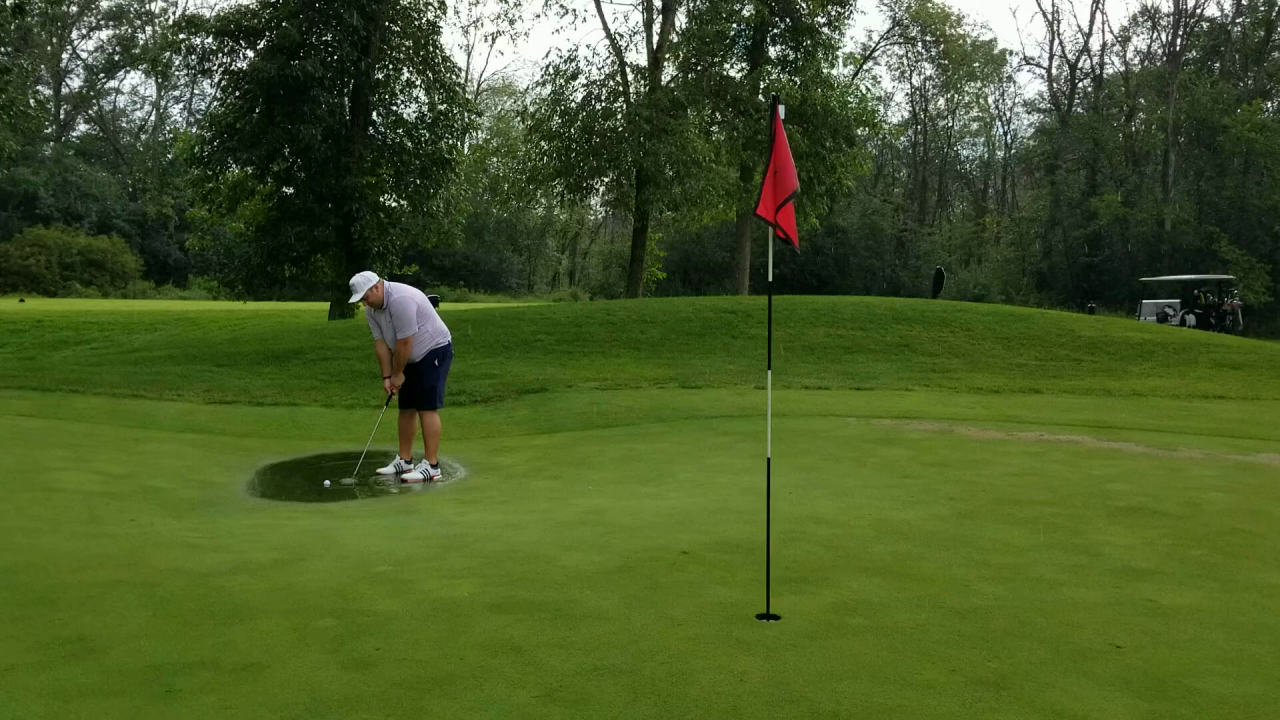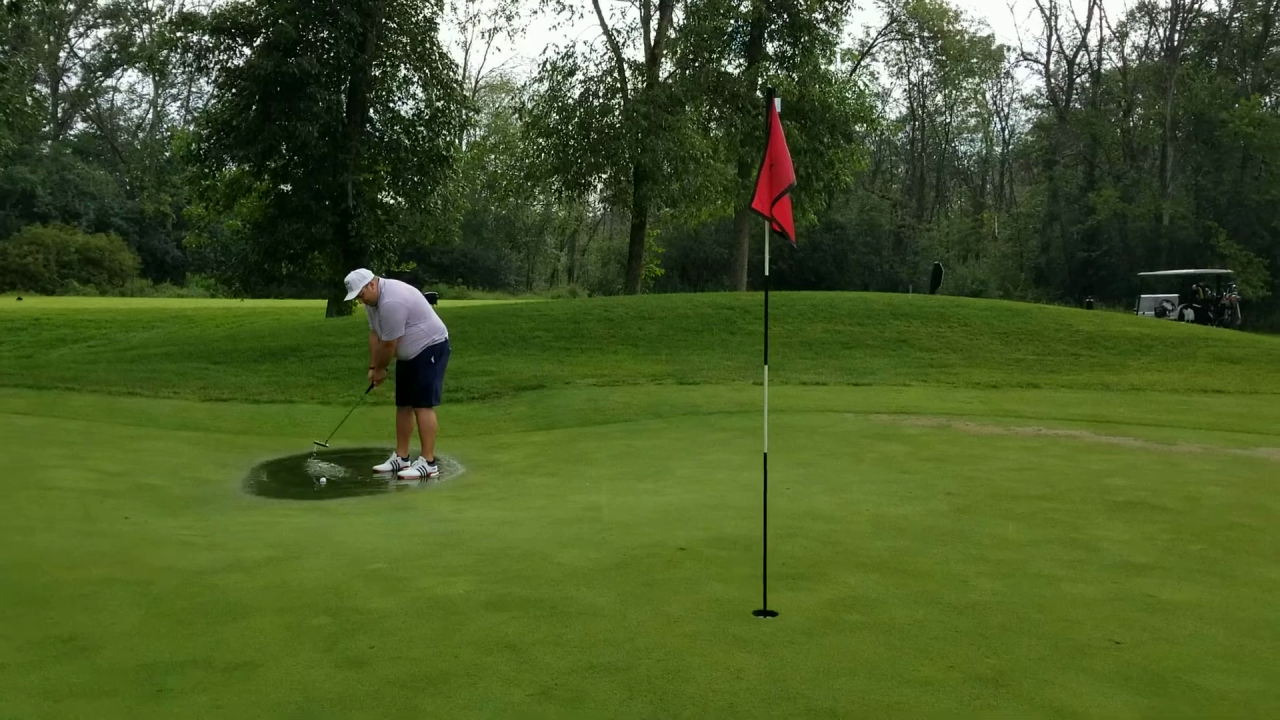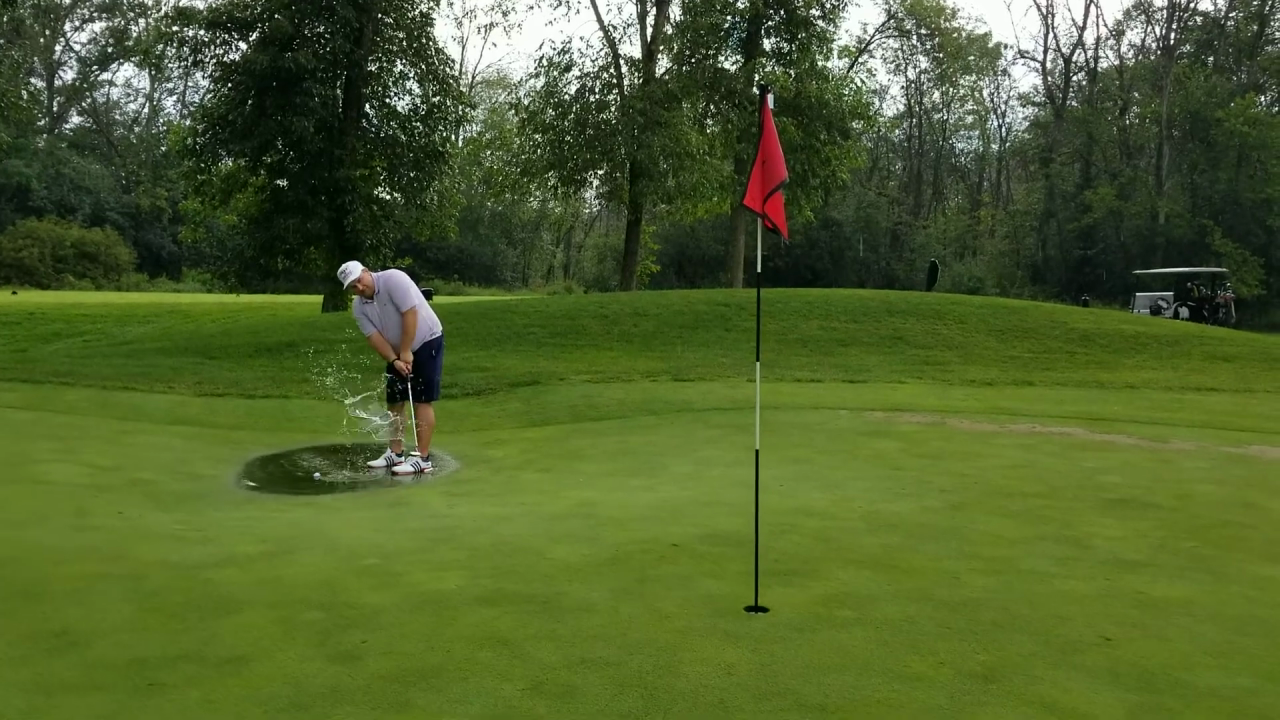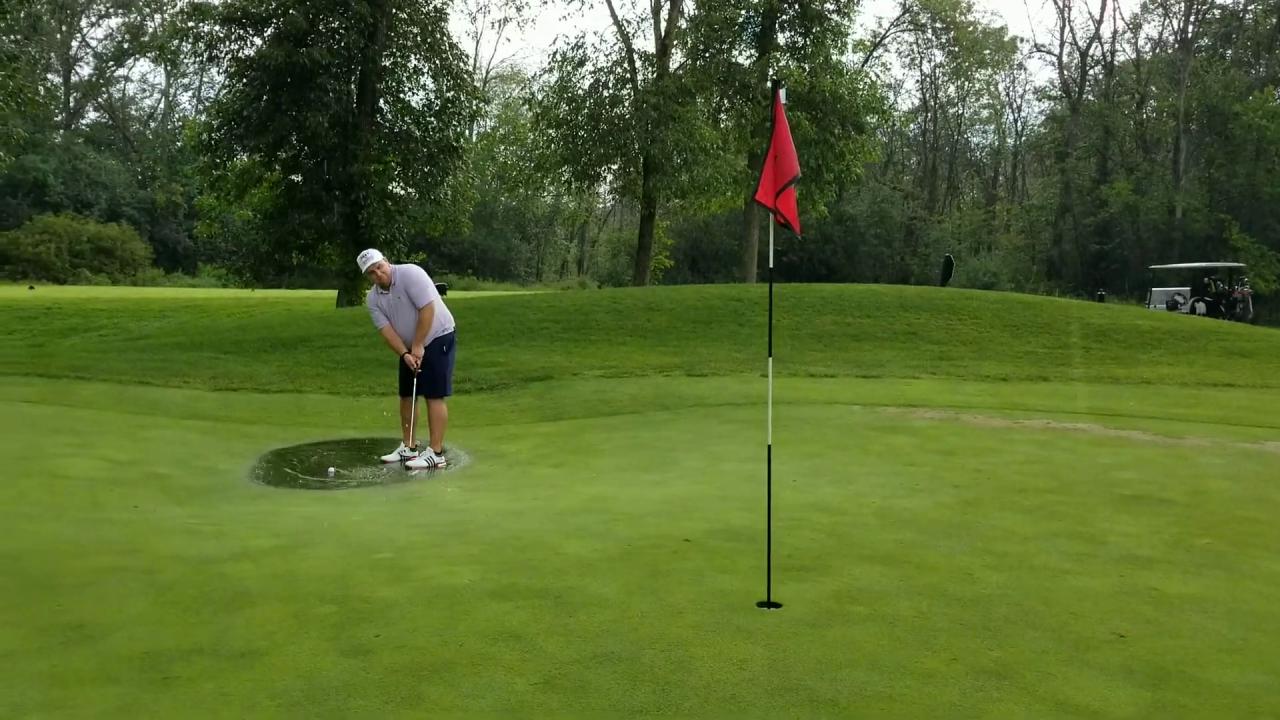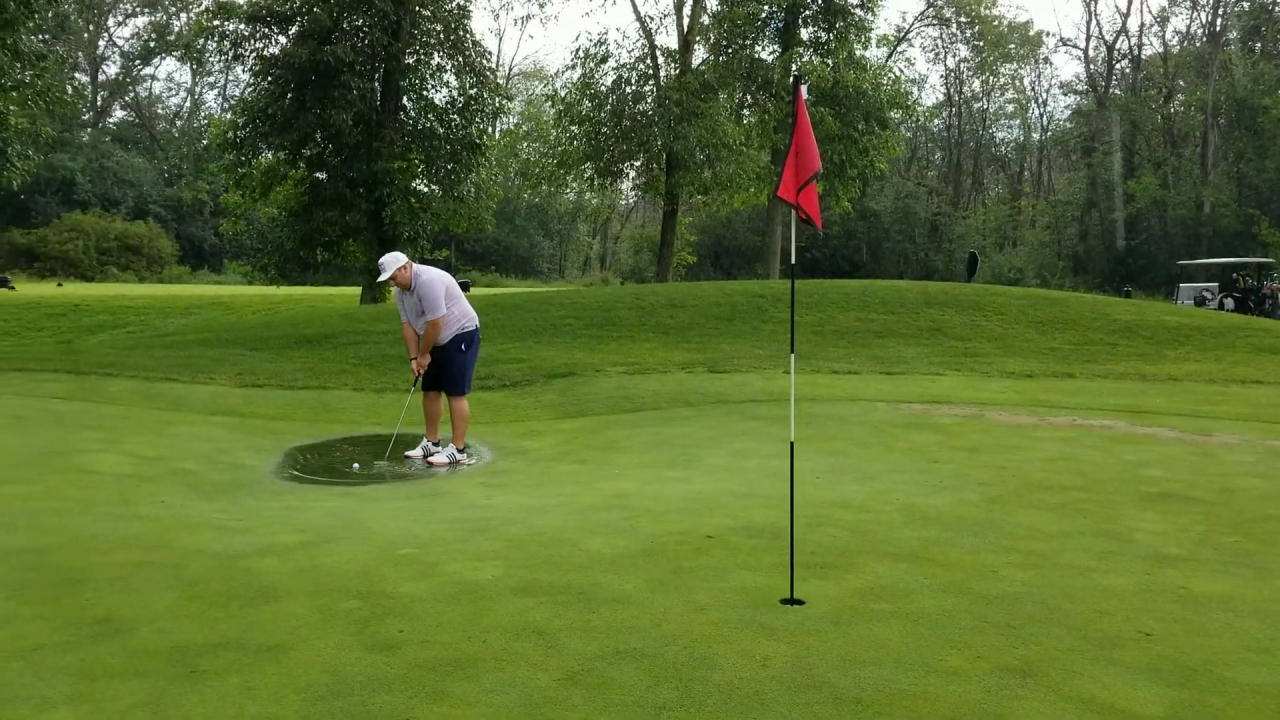
dt=0.5s
person 1, frame 1
left shoulder: (401, 299)
right shoulder: (372, 309)
left elbow: (404, 342)
right elbow: (380, 342)
left wrist: (398, 374)
right wrist: (387, 376)
left hip: (434, 352)
right hip: (411, 358)
left knee: (427, 408)
right knee: (406, 408)
left ankle: (431, 466)
right ankle: (404, 461)
person 1, frame 2
left shoulder: (392, 302)
right shoulder: (373, 300)
left elbow: (388, 344)
right elbow: (375, 335)
left wrist: (380, 369)
right wrist: (372, 367)
left hip: (431, 349)
right hip: (409, 355)
left knee: (423, 405)
right knee: (404, 405)
left ankle: (428, 463)
right ankle: (401, 458)
person 1, frame 3
left shoulder: (393, 279)
right shoulder: (359, 307)
left elbow: (411, 313)
right elbow: (374, 337)
left wrist: (406, 352)
right wrist: (395, 360)
left hip: (426, 343)
right hip: (397, 353)
left knee: (421, 401)
right knee: (394, 402)
left ankle: (422, 459)
right ankle: (395, 453)
person 1, frame 4
left shoulder: (410, 274)
right shoulder: (372, 298)
left elbow: (427, 309)
right elbow: (386, 329)
left wrist: (419, 346)
right wrist: (405, 353)
left hip: (438, 339)
right hip: (409, 347)
left knee: (434, 396)
right knee: (406, 396)
left ankle: (436, 453)
right ankle: (409, 448)
person 1, frame 5
left shoulder: (428, 281)
right shoulder: (400, 290)
left elbow: (434, 323)
right elbow: (408, 325)
left wrist: (423, 354)
right wrist: (413, 357)
left hip: (461, 336)
right hip: (438, 341)
left knee: (455, 393)
right knee: (430, 391)
left ankle: (458, 450)
right ankle: (431, 443)
